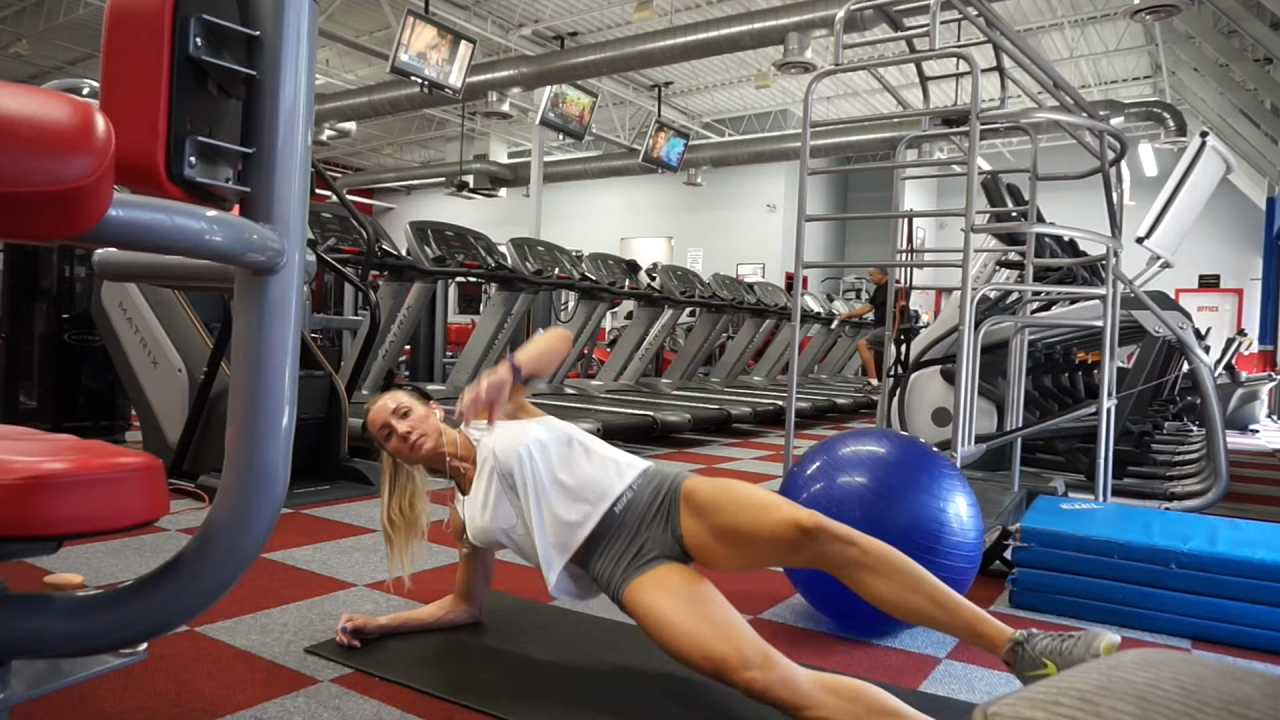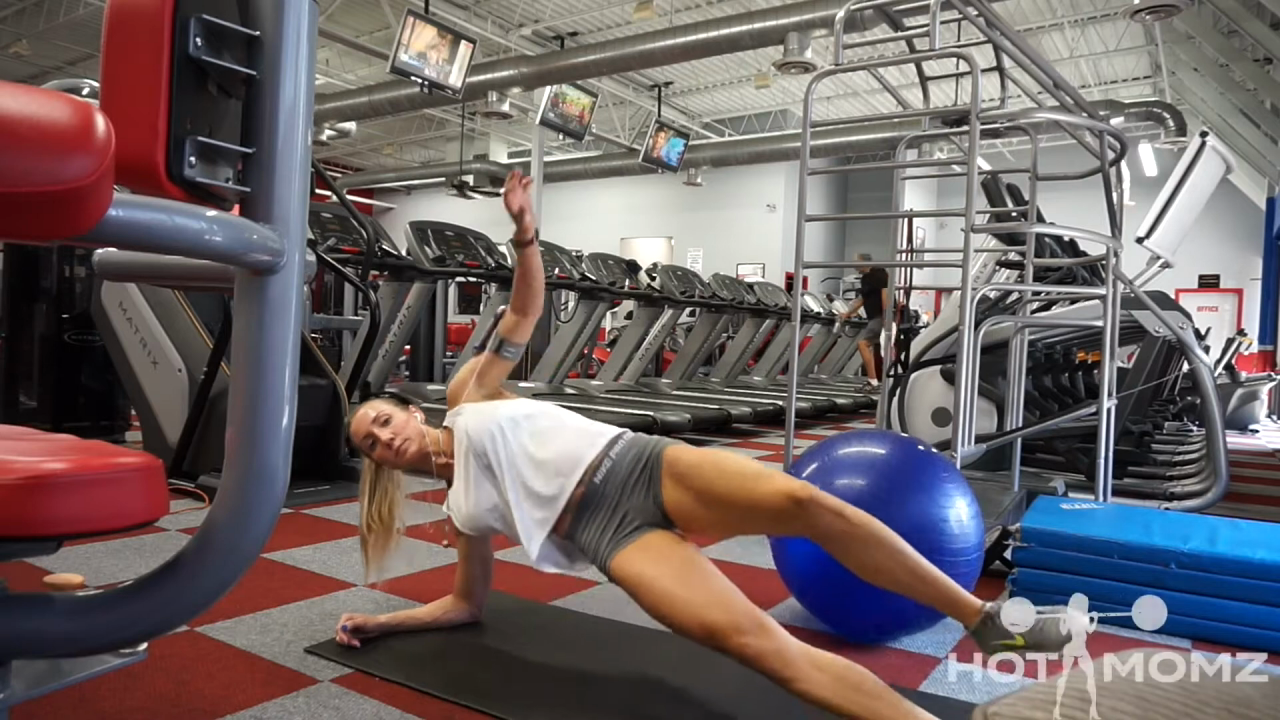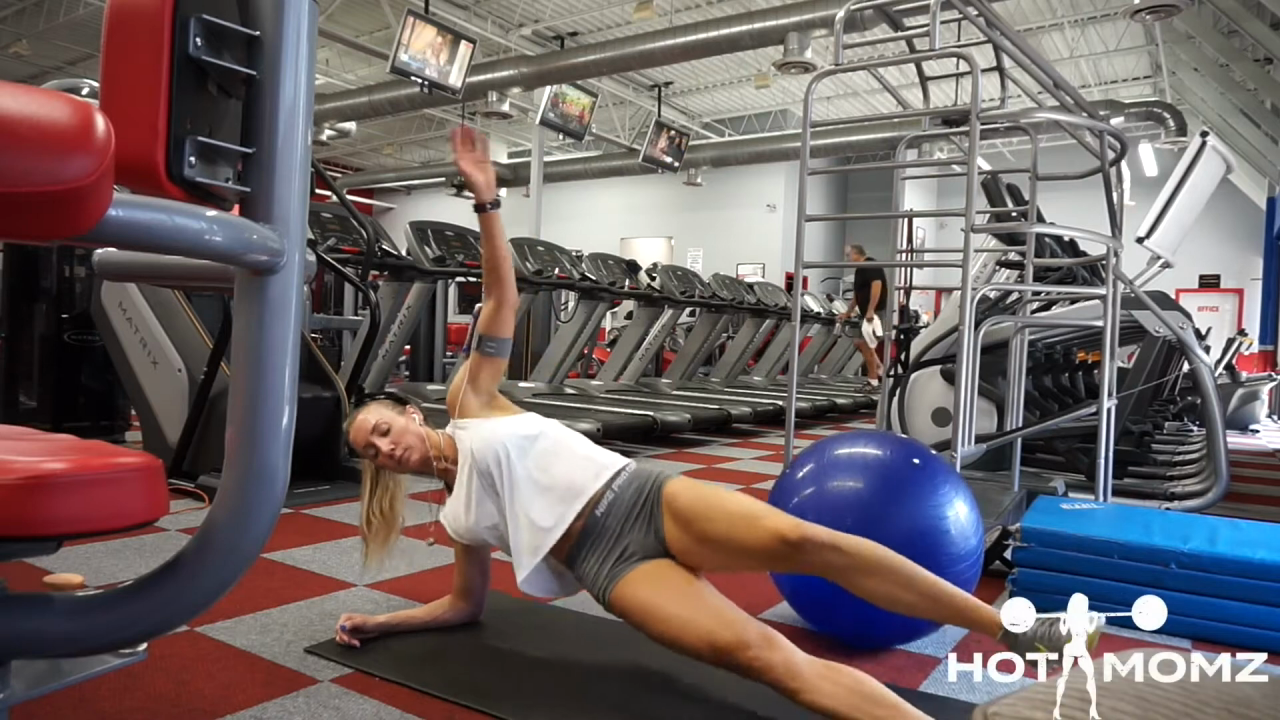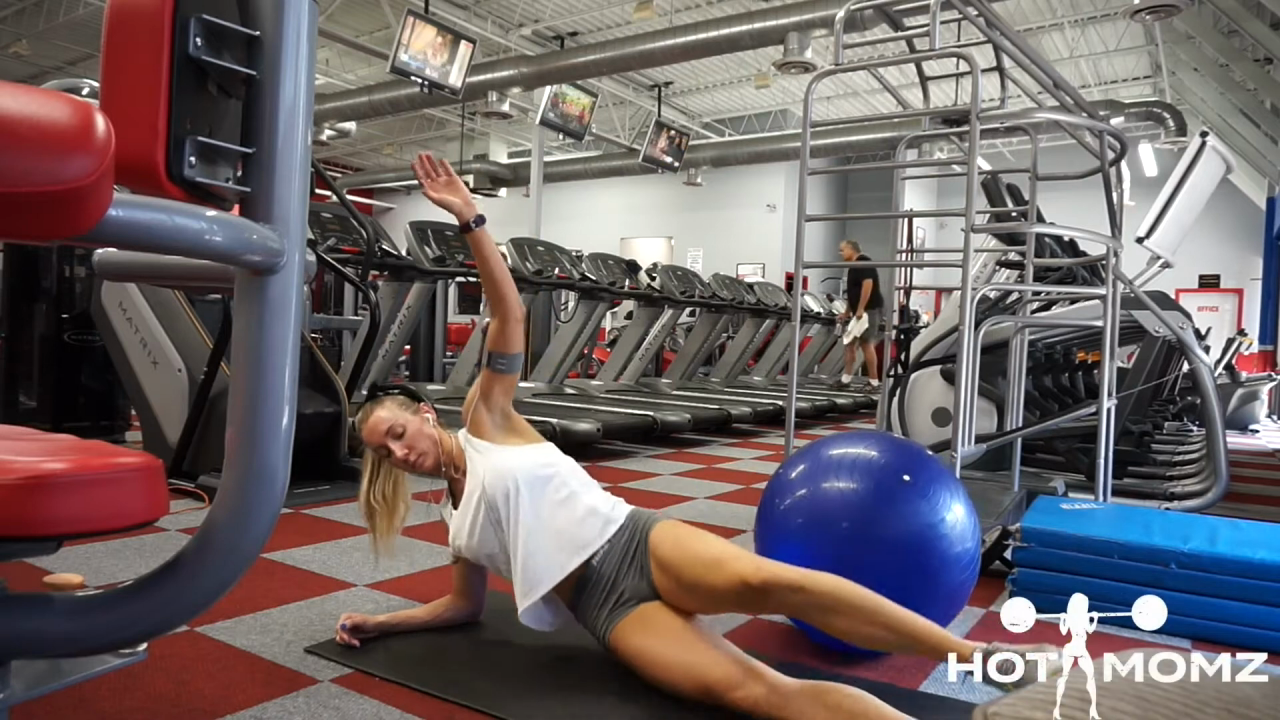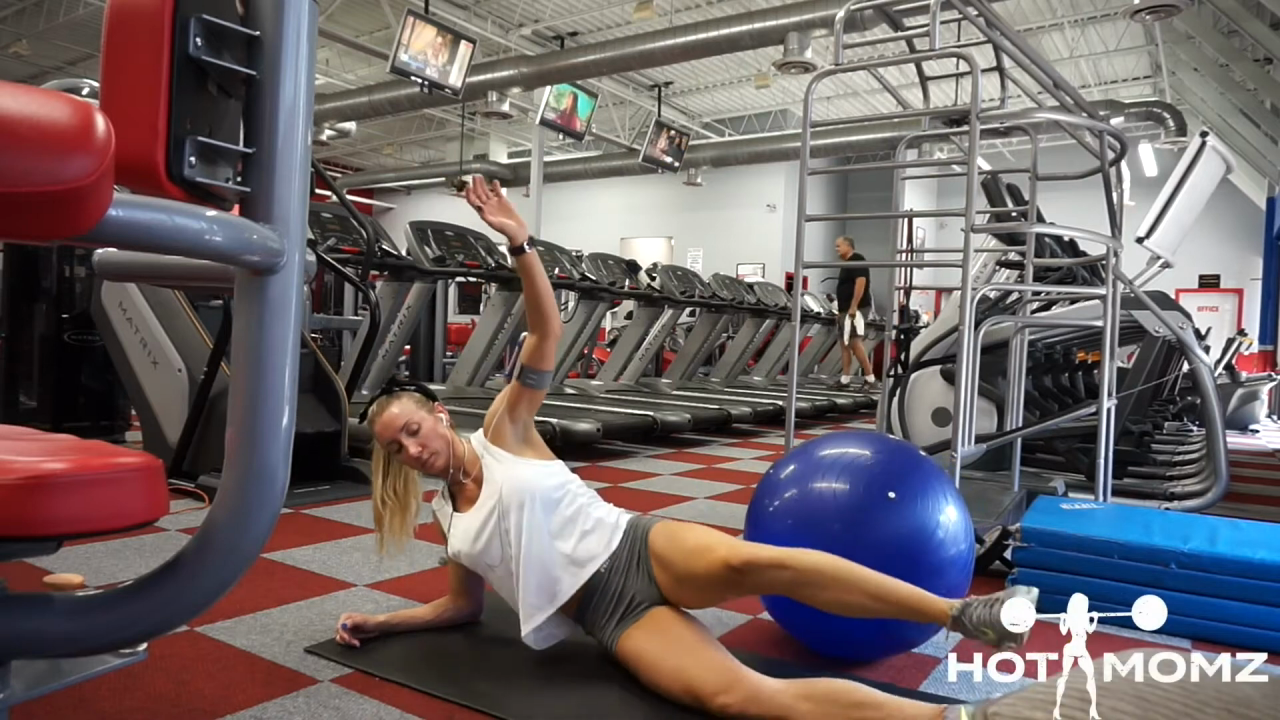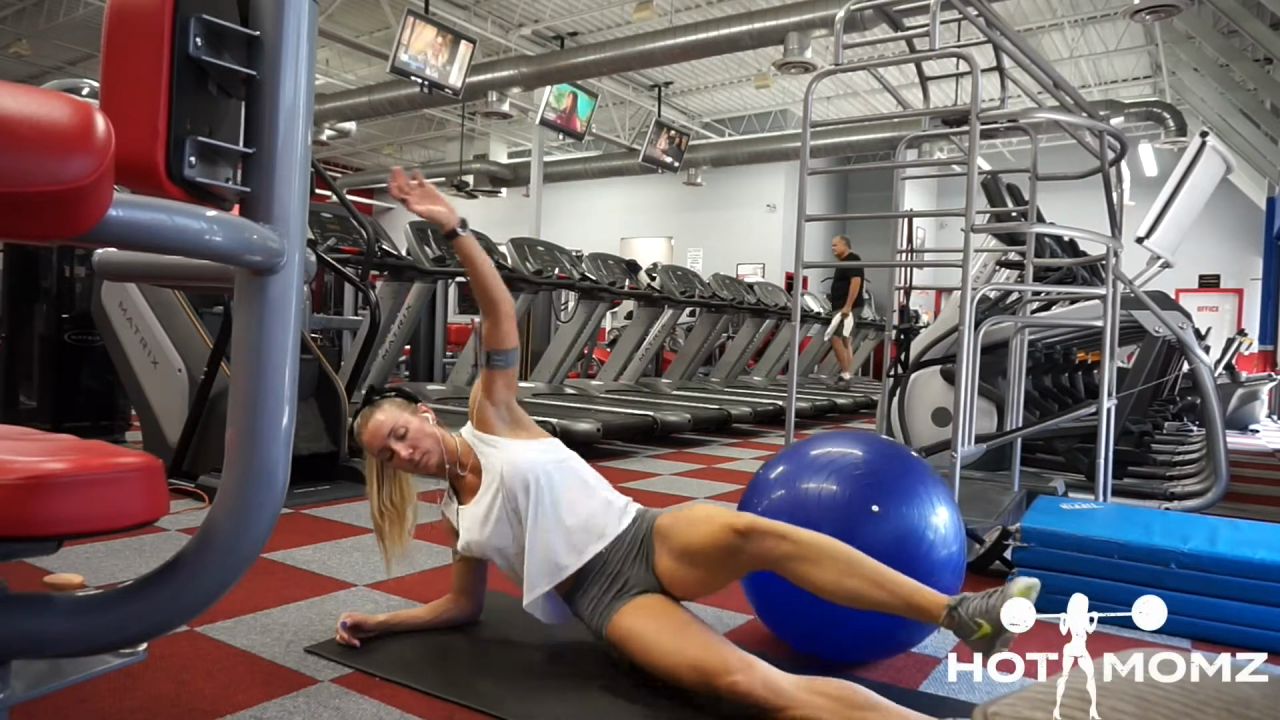
dt=0.3s
person 1, frame 1
left shoulder: (483, 405)
right shoulder: (466, 513)
left elbow: (558, 342)
right elbow: (465, 604)
left wrist: (511, 370)
right wrist: (379, 622)
left hip: (660, 497)
right hip: (629, 562)
left knee: (818, 532)
left ankle: (1017, 647)
person 1, frame 2
left shoulder: (469, 391)
right shoulder: (461, 502)
left elbow: (528, 305)
right elbow: (466, 604)
left wrist: (521, 230)
right wrist: (378, 623)
left hip: (645, 466)
right hip: (613, 531)
left knee: (803, 501)
right knee: (754, 641)
left ankle: (984, 617)
person 1, frame 3
left shoulder: (467, 398)
right shoulder: (457, 513)
left elbow: (502, 294)
right elbow: (466, 605)
left wrist: (486, 199)
right wrist: (379, 623)
left hip: (640, 500)
right hip: (610, 565)
left knee: (805, 541)
right knee: (766, 656)
left ankle: (1005, 628)
person 1, frame 4
left shoulder: (483, 418)
right shoulder: (456, 518)
left elbow: (509, 312)
right elbow: (463, 607)
left wrist: (469, 220)
right wrist: (379, 624)
left hip: (636, 542)
right hip: (610, 607)
left knee: (772, 582)
left ankle: (980, 654)
person 1, frame 5
left shoulder: (501, 428)
right shoulder: (452, 522)
left elbow: (548, 331)
right elbow: (461, 607)
left wrist: (519, 242)
right wrist: (377, 621)
left hip: (640, 549)
right hip: (613, 614)
left knee: (751, 562)
left ankle: (963, 615)
person 1, frame 6
left shoulder: (490, 416)
right shoulder: (459, 515)
left elbow: (503, 312)
right elbow: (462, 606)
left wrist: (452, 226)
right wrist: (376, 622)
left hip: (646, 538)
right hip: (609, 598)
left knee: (749, 531)
left ankle: (960, 613)
